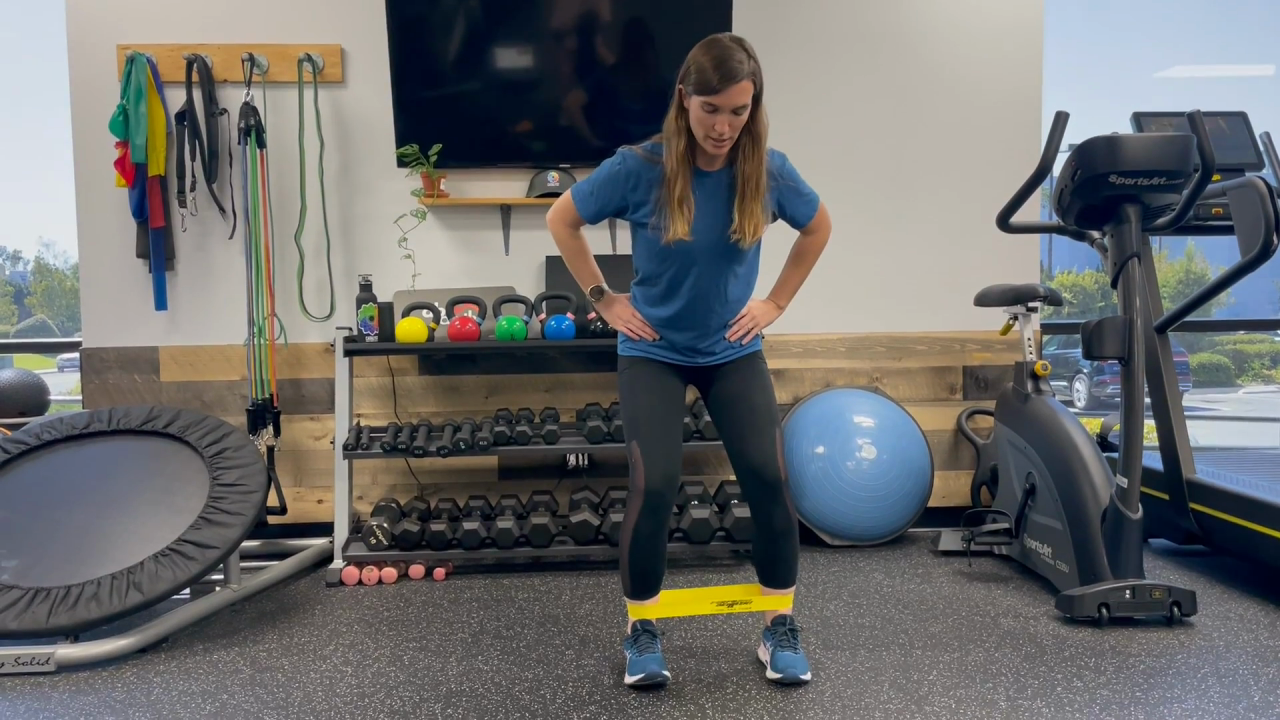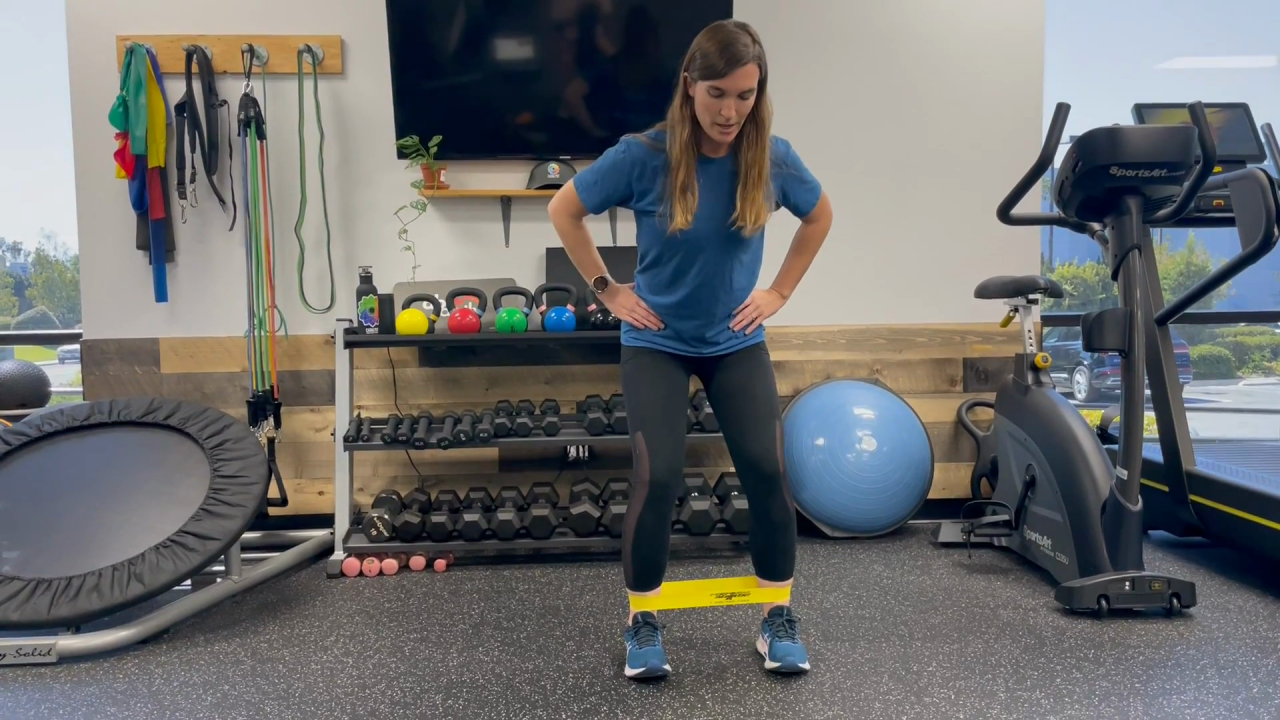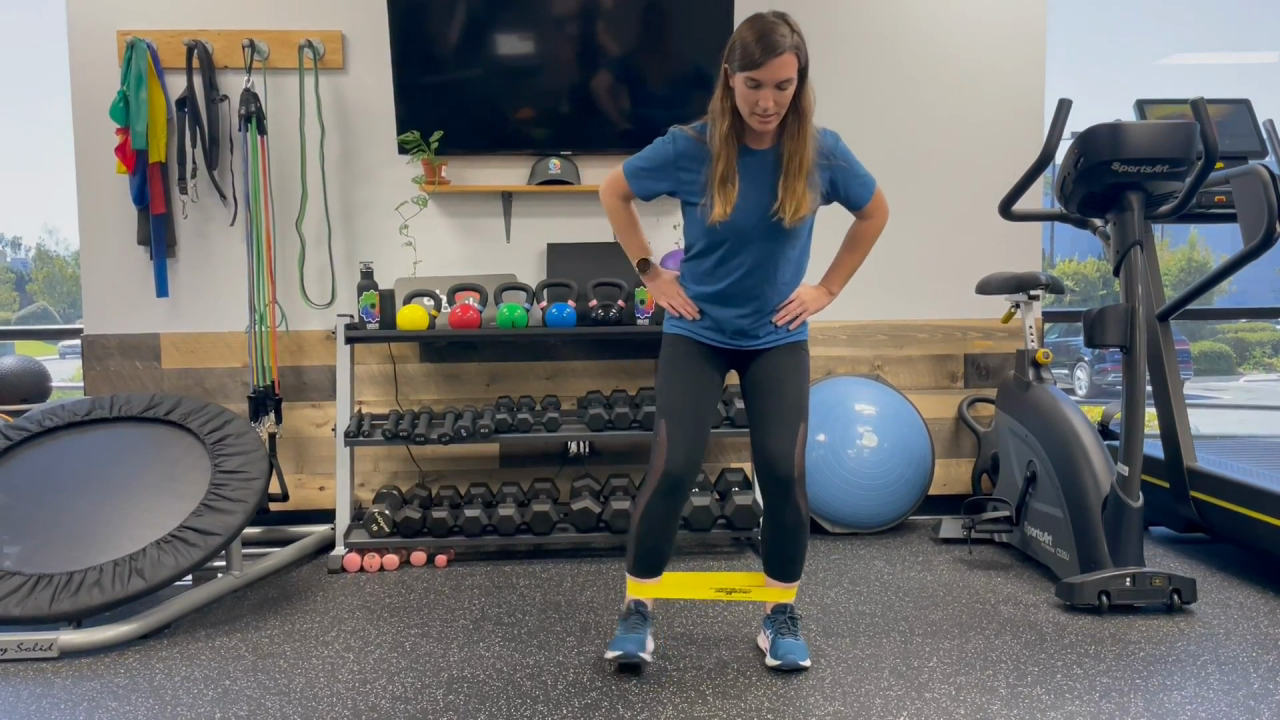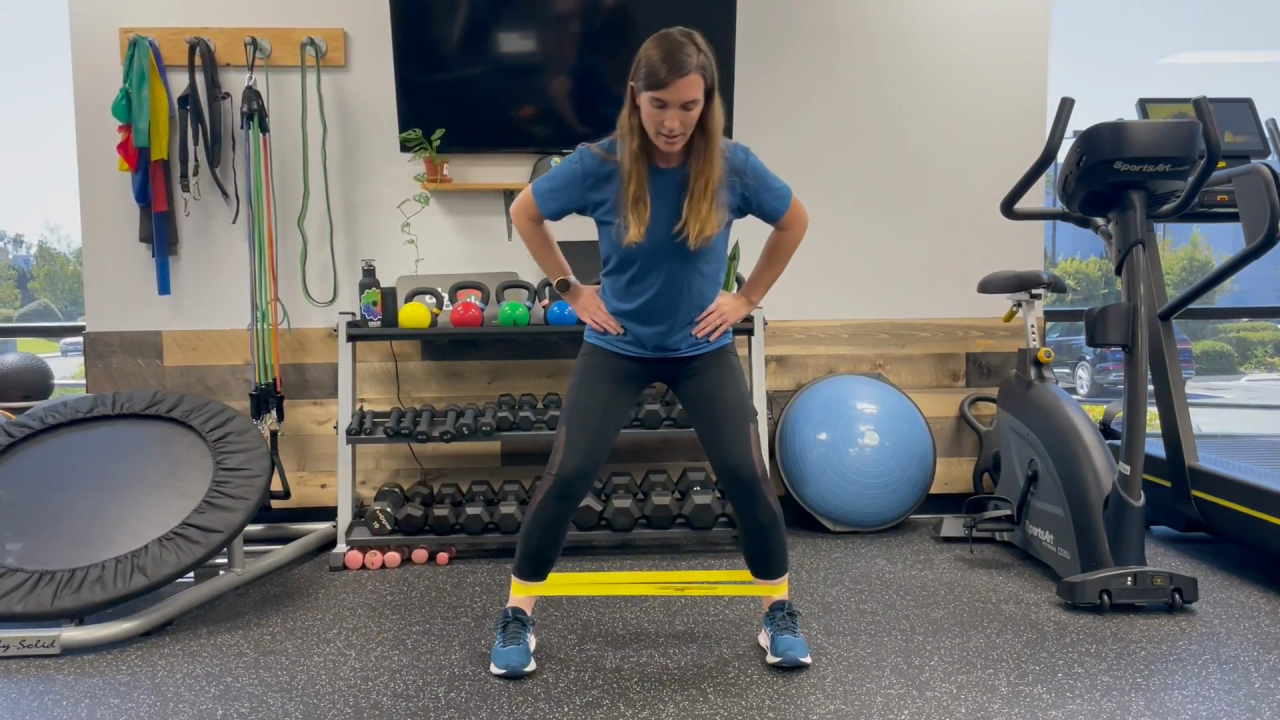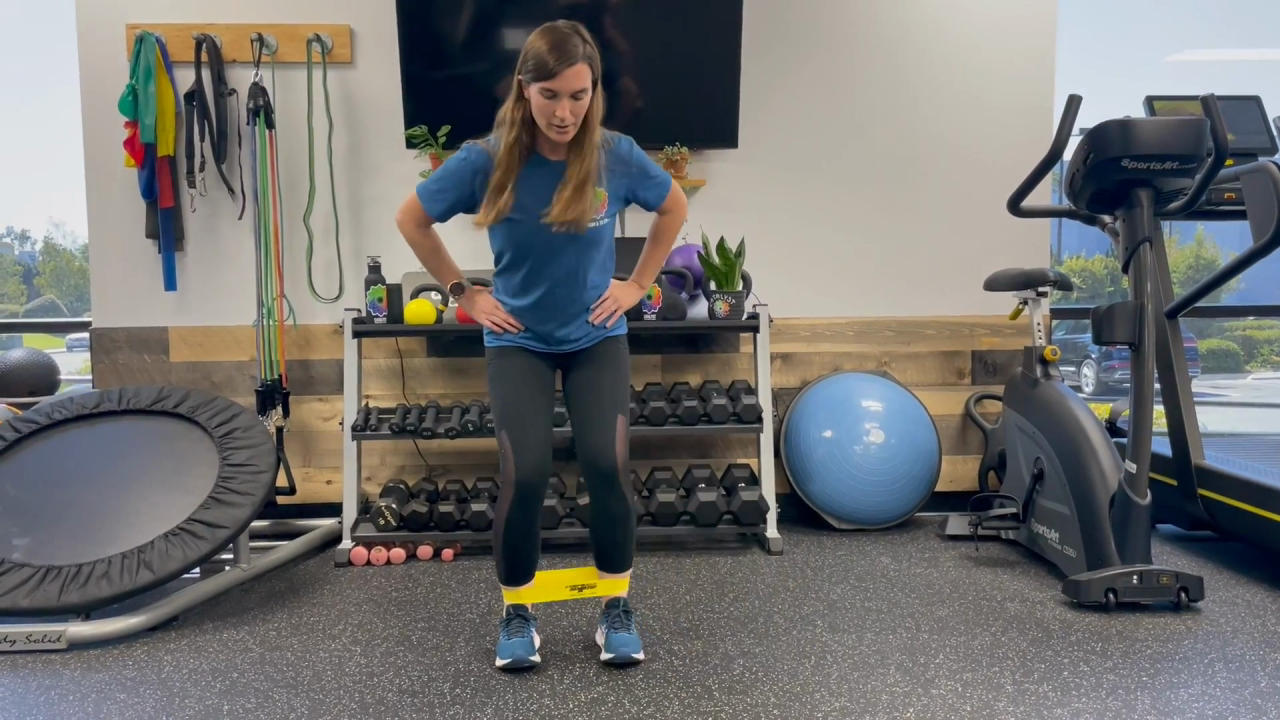
dt=1s
person 1, frame 1
left shoulder: (769, 171)
right shoulder: (638, 167)
left elbow: (817, 226)
right elbow: (561, 218)
left wrist: (776, 302)
right wrist: (603, 299)
left hip: (734, 351)
right hip: (652, 351)
left knee: (768, 479)
right knee: (654, 485)
left ankle: (781, 627)
right ankle: (641, 632)
person 1, frame 2
left shoulder: (772, 158)
right shoulder: (643, 156)
left elbow: (820, 216)
right elbow: (563, 210)
left wrist: (779, 291)
right wrist: (607, 289)
left hip: (737, 341)
right hip: (657, 341)
left knee: (767, 472)
right knee: (658, 478)
left ankle: (778, 618)
right ankle: (642, 622)
person 1, frame 3
left shoulder: (821, 152)
right shoulder: (690, 147)
left elbow: (875, 212)
right elbow: (613, 192)
left wrist: (828, 288)
right wrist: (650, 272)
left hip: (777, 338)
right hip: (696, 331)
left knee: (783, 474)
right knee: (673, 469)
left ankle: (781, 615)
right ankle: (636, 609)
person 1, frame 4
left shoulder: (732, 166)
right shoulder: (599, 166)
left elbow: (793, 222)
right elbow: (524, 213)
left wrist: (747, 298)
right wrist: (570, 289)
left hip: (702, 345)
right hip: (616, 344)
left knee: (746, 474)
right knee: (568, 475)
left ankle: (779, 611)
right ankle: (517, 612)
person 1, frame 5
left shoulder: (617, 156)
right shoulder: (485, 161)
left elbow: (674, 207)
right elbow: (411, 218)
left wrist: (638, 284)
right wrist: (463, 292)
left hip: (596, 336)
right hip: (518, 340)
left knee: (605, 466)
right knee: (526, 475)
left ankle: (617, 605)
right ankle: (515, 611)
